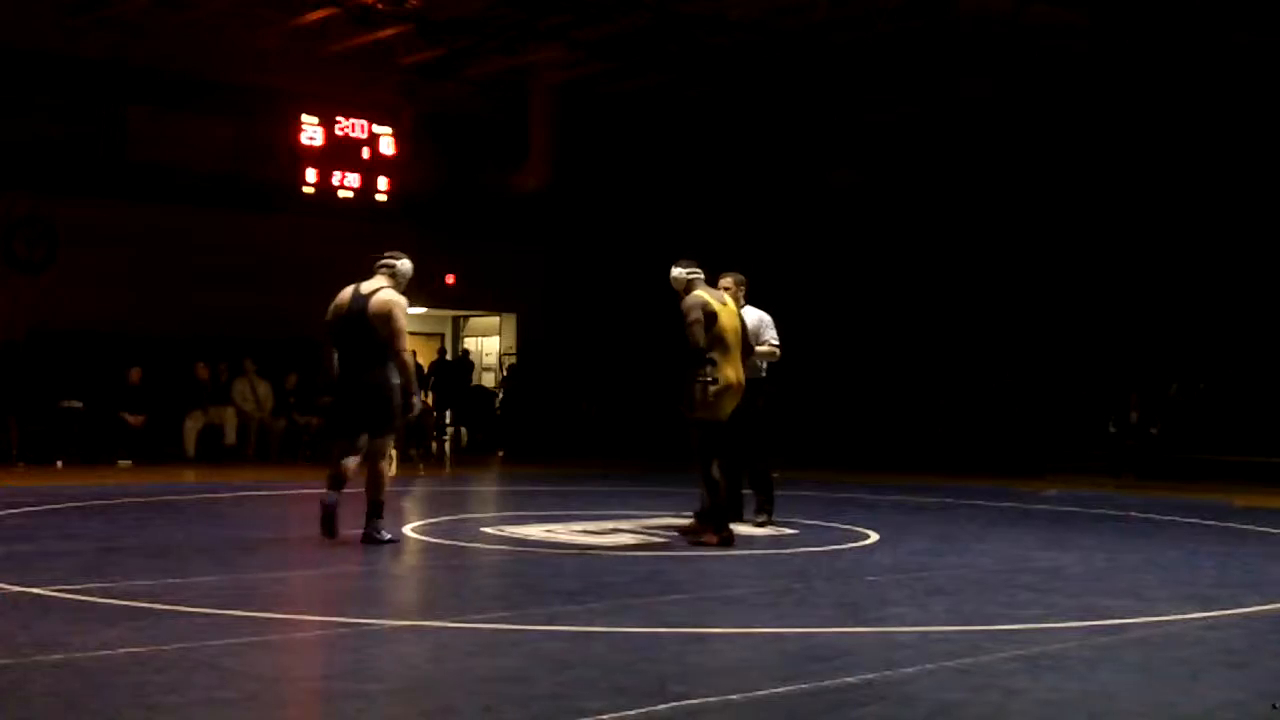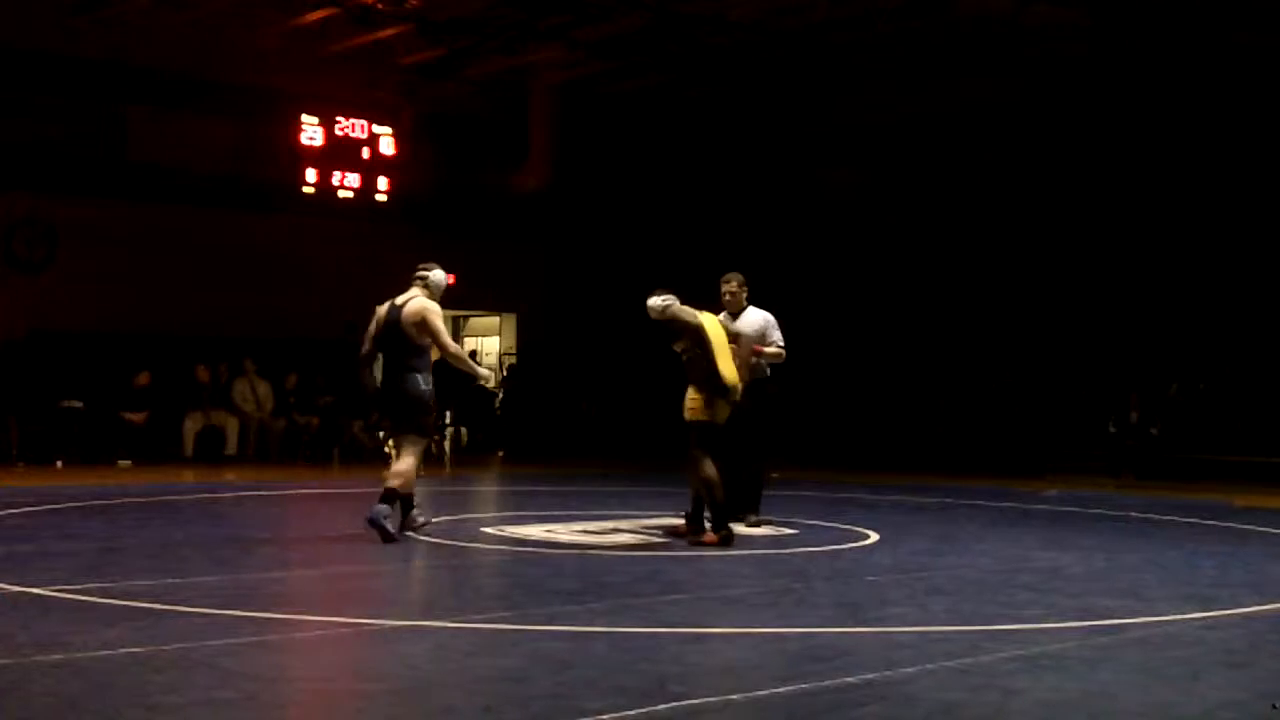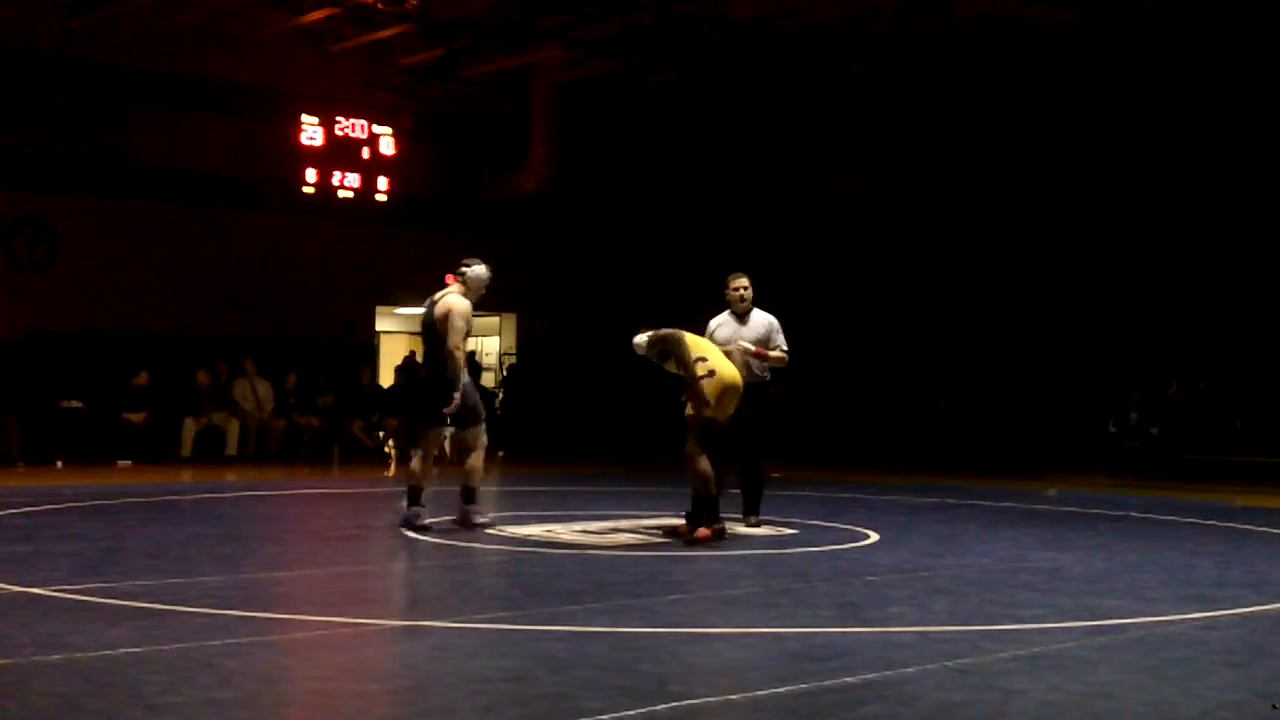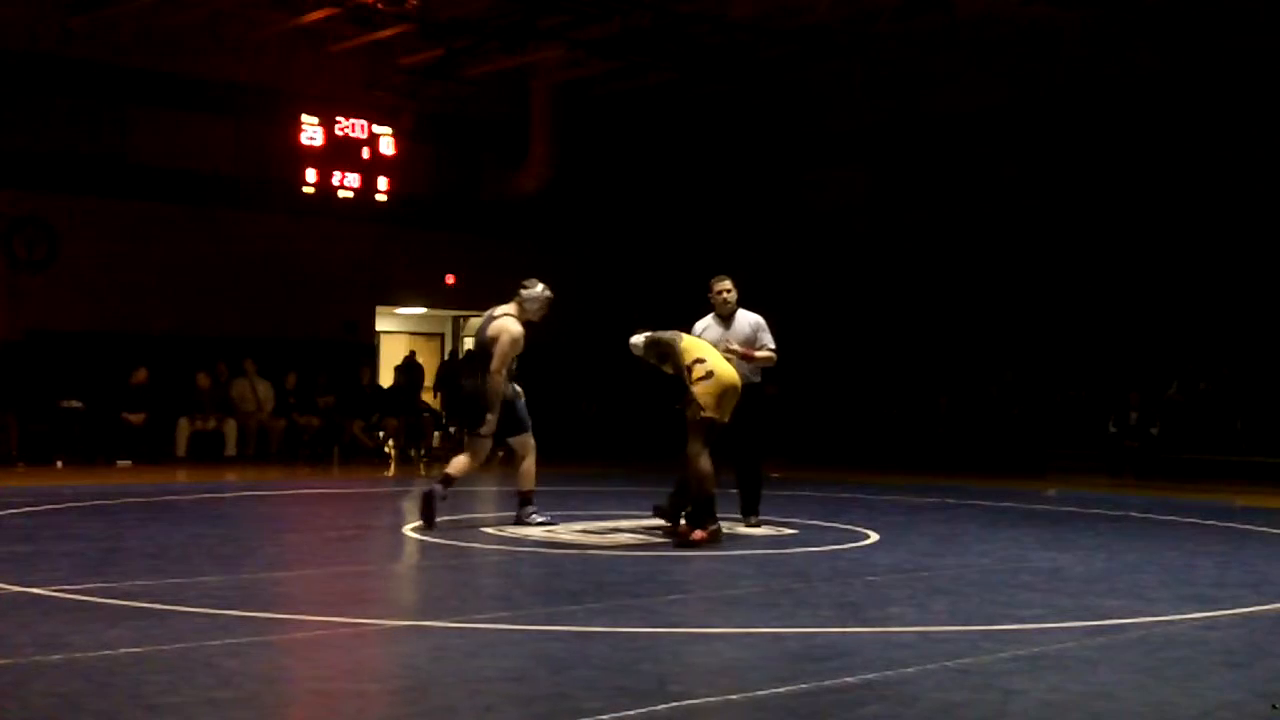
dt=0.3s
person 1, frame 1
left shoulder: (345, 295)
right shoulder: (395, 300)
left elbow: (328, 337)
right elbow: (402, 352)
left wrist: (339, 372)
right wrist: (414, 393)
left hip: (348, 379)
right hip: (379, 380)
left knee: (349, 448)
right knee: (377, 455)
left ankle: (332, 495)
right ankle: (374, 525)
person 1, frame 2
left shoulder: (385, 308)
right shoulder: (429, 307)
left elbow: (366, 353)
right elbow: (449, 349)
left wrist: (378, 384)
right wrist: (477, 371)
left hip: (389, 386)
right hip: (415, 384)
left knee: (405, 451)
right knee: (411, 455)
left ankle: (408, 514)
right ankle: (383, 508)
person 1, frame 3
left shoulder: (434, 300)
right shoulder: (460, 304)
right elbow: (454, 348)
right wrist: (459, 389)
left hip: (425, 378)
right hip: (449, 381)
left knee: (425, 449)
right knee: (477, 443)
left ankle: (413, 510)
right ankle: (468, 509)
person 1, frame 4
left shoulder: (497, 313)
right shoulder: (513, 329)
right elbow: (496, 372)
left wrist: (511, 385)
right wrist: (493, 413)
left hip: (472, 387)
right hip: (494, 392)
left knee: (475, 453)
right knee: (526, 448)
left ankle: (437, 491)
right ankle: (526, 511)
person 2, frame 1
left shoulder: (759, 317)
left elbow: (774, 352)
left hip: (751, 389)
left knee: (756, 450)
left ankle: (764, 509)
right ankle: (731, 507)
person 2, frame 2
left shoulder: (763, 318)
right shoulder: (716, 323)
left elbow: (780, 354)
left wrist: (751, 349)
left hip: (754, 391)
left knee: (753, 451)
right knee: (728, 452)
left ankle: (751, 509)
right ankle: (733, 507)
person 2, frame 3
left shoulder: (768, 321)
right shoulder: (716, 324)
left elbow: (783, 358)
left wrist: (756, 352)
left hip: (754, 394)
left knee: (751, 454)
left ankle: (751, 511)
person 2, frame 4
left shoulder: (754, 321)
right shoulder: (701, 327)
left elbow: (771, 358)
left wrist: (743, 353)
left hip: (747, 395)
left knee: (747, 456)
left ankle: (750, 512)
person 3, frame 1
left shoulder: (692, 301)
right shoulder: (726, 299)
left elbow: (698, 346)
right elbow: (747, 347)
left wrist: (693, 387)
left hip: (712, 382)
right hip: (734, 381)
left knee: (706, 457)
right knee: (713, 452)
left ankle: (721, 529)
right ankle: (706, 519)
person 3, frame 2
left shoulder: (671, 313)
right shoulder: (708, 316)
left elbow: (696, 328)
left wrist: (715, 377)
left hip: (708, 386)
right hip: (730, 382)
left knee: (701, 456)
right knee: (703, 453)
left ankle: (721, 528)
right ankle: (695, 522)
person 3, frame 3
left shoulder: (656, 339)
right shoulder: (691, 340)
left elbow: (674, 337)
right elbow: (730, 354)
left wrist: (693, 383)
left hip: (713, 377)
right hip: (732, 379)
left knee: (694, 451)
right knee: (701, 451)
left ankle: (713, 522)
right ankle: (695, 520)
person 3, frame 4
left shoulder: (652, 341)
right shoulder: (687, 341)
left elbow: (669, 342)
left wrist: (686, 391)
left hip: (711, 378)
right hip: (731, 380)
left knee: (695, 450)
right knee: (697, 450)
left ankle: (709, 524)
right ankle: (695, 520)
